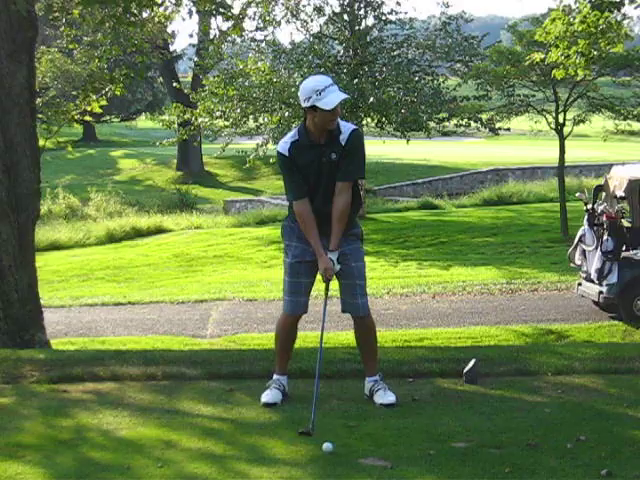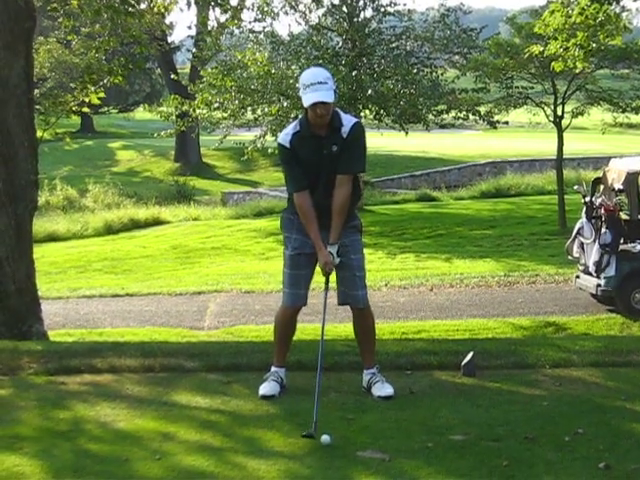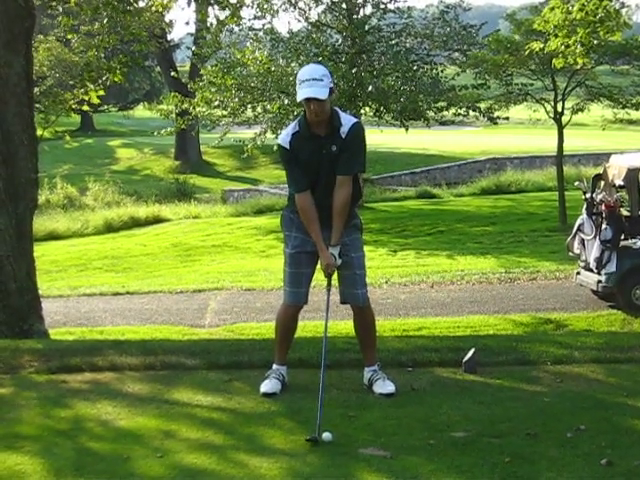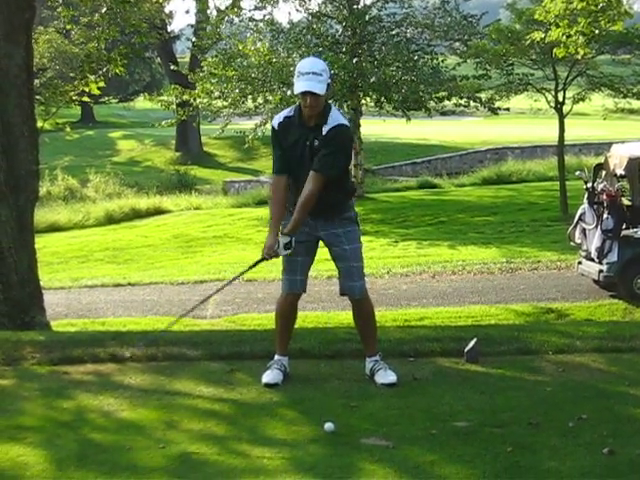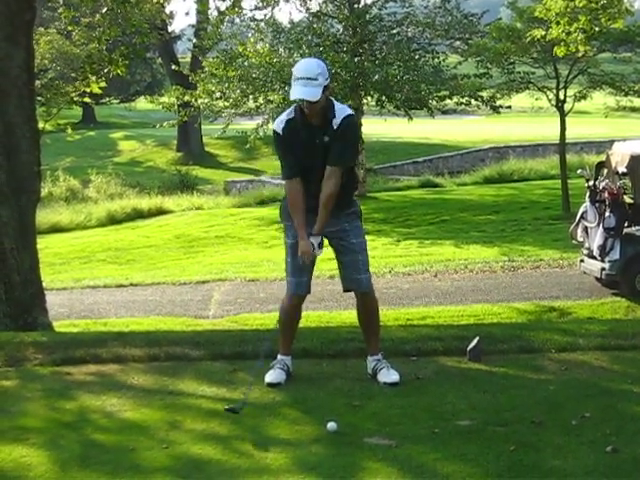
dt=1s
person 1, frame 1
left shoulder: (350, 136)
right shoulder: (288, 148)
left elbow: (343, 195)
right elbow: (300, 204)
left wrist: (334, 249)
right wrist: (319, 254)
left hip: (345, 232)
right hip: (302, 233)
left knee: (360, 310)
right knee: (291, 311)
left ankle: (373, 380)
right ankle: (279, 379)
person 1, frame 2
left shoulder: (352, 129)
right shoulder: (289, 140)
left elbow: (343, 187)
right elbow: (301, 196)
left wrist: (333, 242)
right wrist: (319, 247)
left hip: (344, 224)
right hip: (300, 225)
left knee: (359, 301)
right knee: (291, 303)
left ankle: (371, 372)
right ankle: (277, 370)
person 1, frame 3
left shoulder: (351, 129)
right shoulder: (289, 140)
left elbow: (343, 188)
right elbow: (302, 196)
left wrist: (335, 243)
right wrist: (321, 248)
left hip: (345, 222)
right hip: (301, 224)
left knee: (360, 300)
right knee: (292, 301)
left ankle: (372, 369)
right ankle: (278, 368)
person 1, frame 4
left shoulder: (338, 129)
right shoulder: (282, 124)
left elbow: (313, 186)
right elbow: (280, 181)
left wrist: (288, 233)
right wrist: (272, 230)
left hip: (338, 216)
right hip: (297, 215)
left knee: (357, 292)
right knee: (290, 291)
left ankle: (373, 360)
right ankle: (280, 359)
person 1, frame 5
left shoulder: (345, 121)
right shoulder: (283, 127)
left elbow: (333, 181)
right elbow: (292, 183)
left wrist: (320, 232)
right wrist: (302, 235)
left hip: (343, 211)
right hip: (300, 213)
left knee: (363, 287)
right knee: (295, 292)
left ankle: (375, 358)
right ankle: (283, 359)
